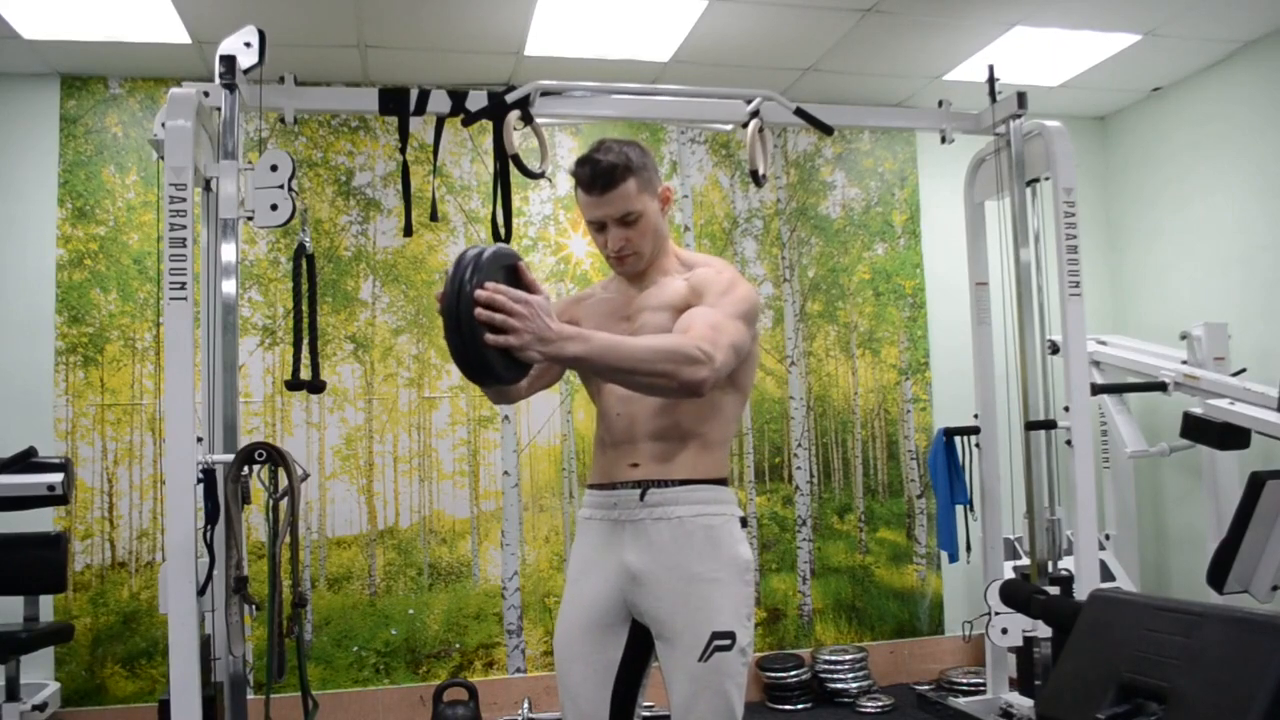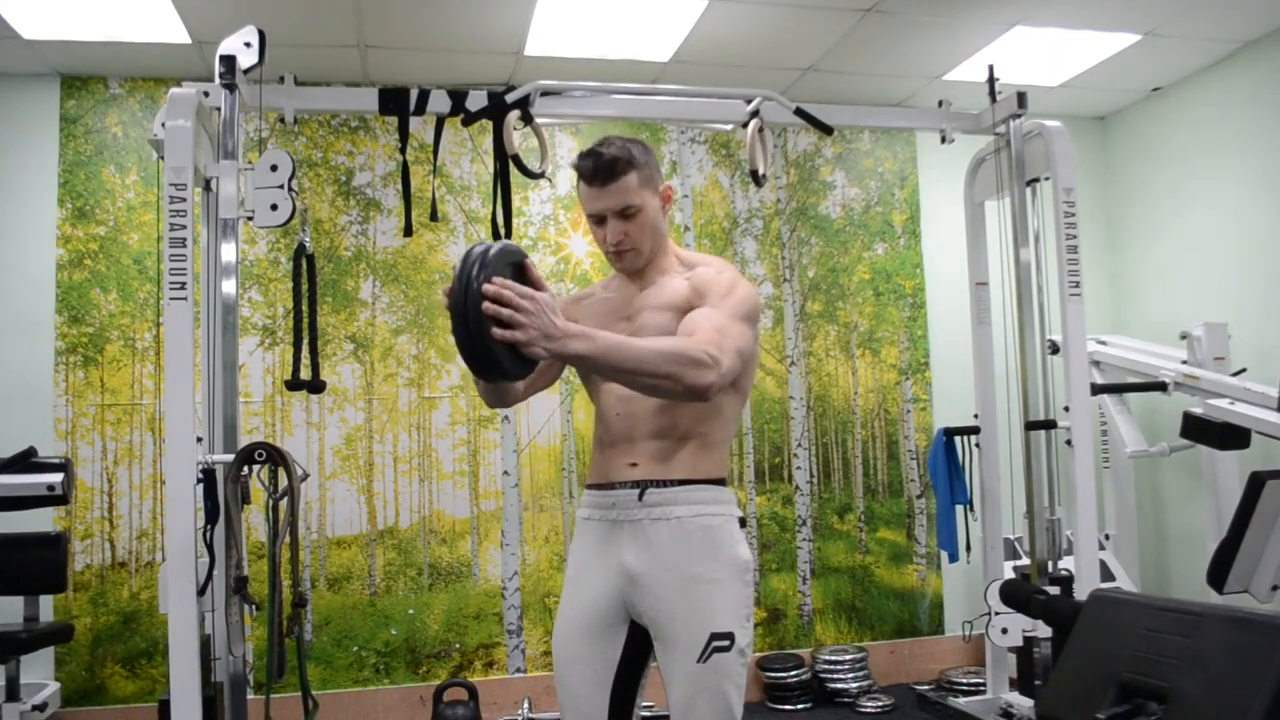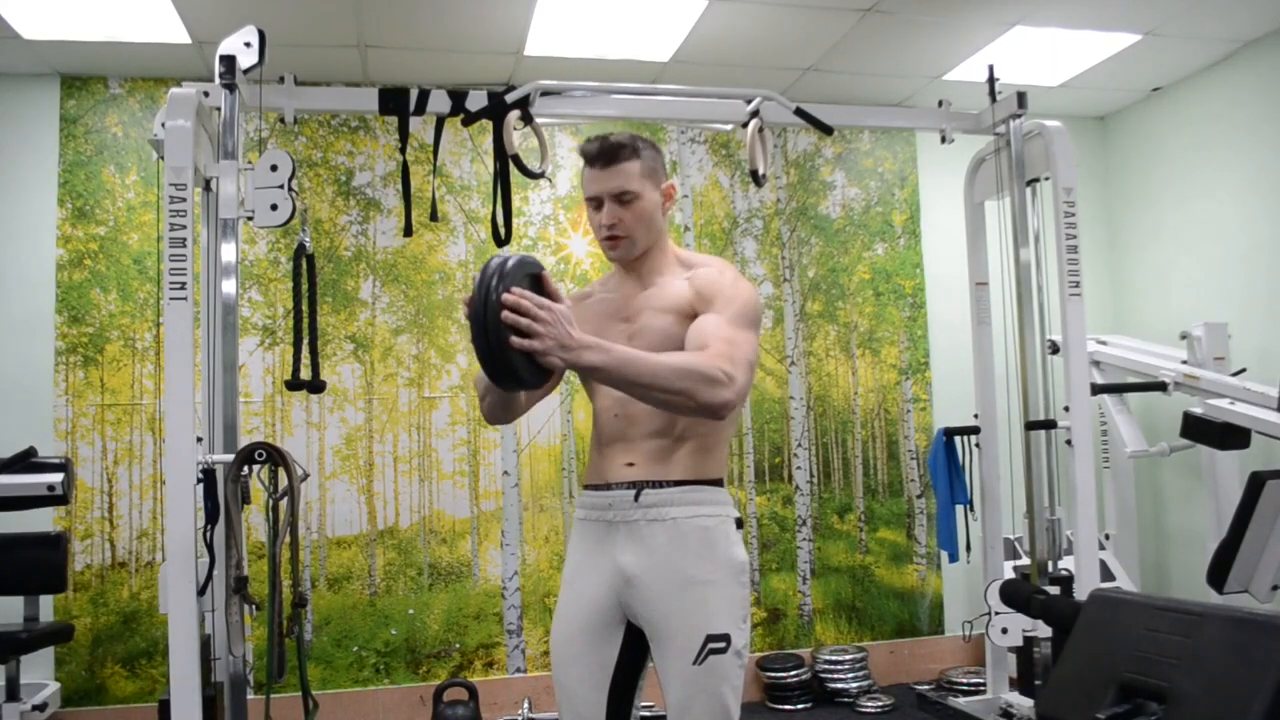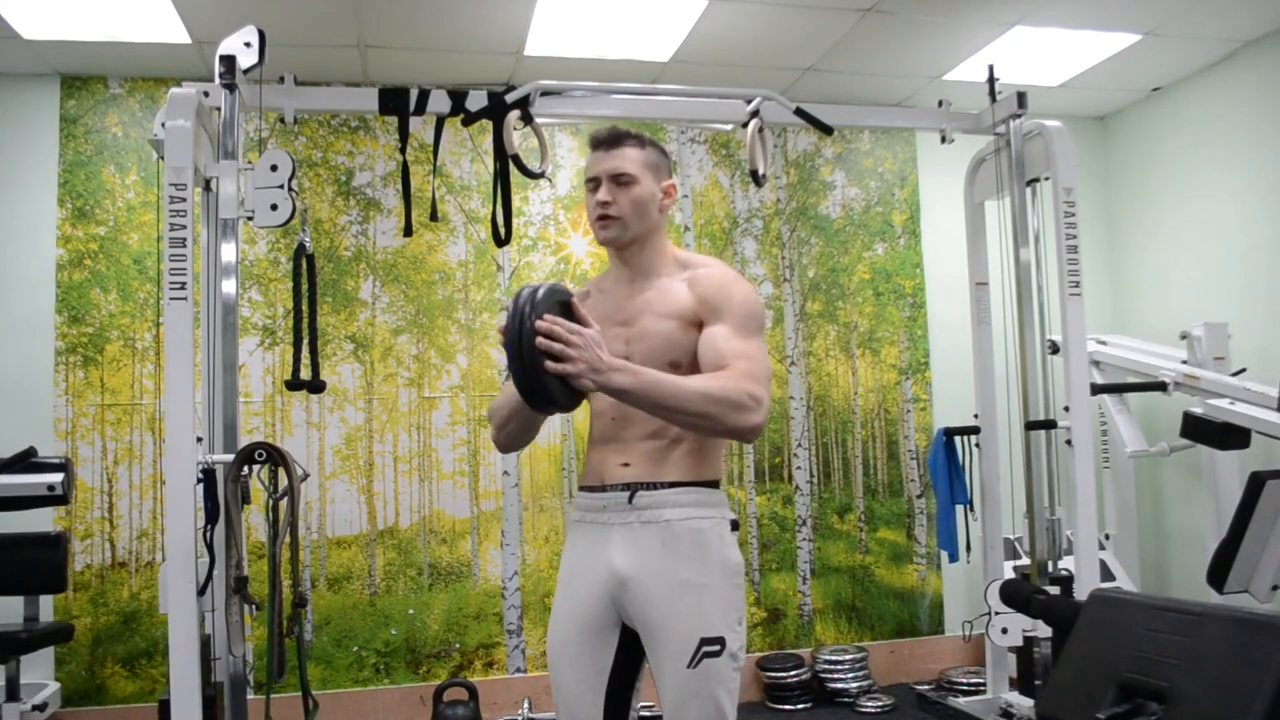
dt=0.2s
person 1, frame 1
left shoulder: (719, 285)
right shoulder: (581, 308)
left elbow: (694, 368)
right elbow: (510, 384)
left wrist: (558, 340)
right wrist: (491, 337)
left hip: (693, 529)
right hip: (600, 531)
person 1, frame 2
left shoulder: (719, 285)
right shoulder: (581, 307)
left elbow: (703, 372)
right elbow: (504, 392)
left wrist: (565, 340)
right wrist: (495, 336)
left hip: (691, 529)
right hip: (599, 532)
person 1, frame 3
left shoulder: (716, 286)
right shoulder: (575, 305)
left elbow: (720, 388)
right elbow: (496, 410)
left wrist: (584, 350)
right wrist: (507, 348)
left hip: (686, 529)
right hip: (595, 532)
person 1, frame 4
left shoulder: (716, 288)
right shoulder: (571, 307)
left elbow: (747, 408)
right elbow: (504, 433)
left wrist: (612, 374)
left hip: (683, 530)
right hip: (591, 534)
